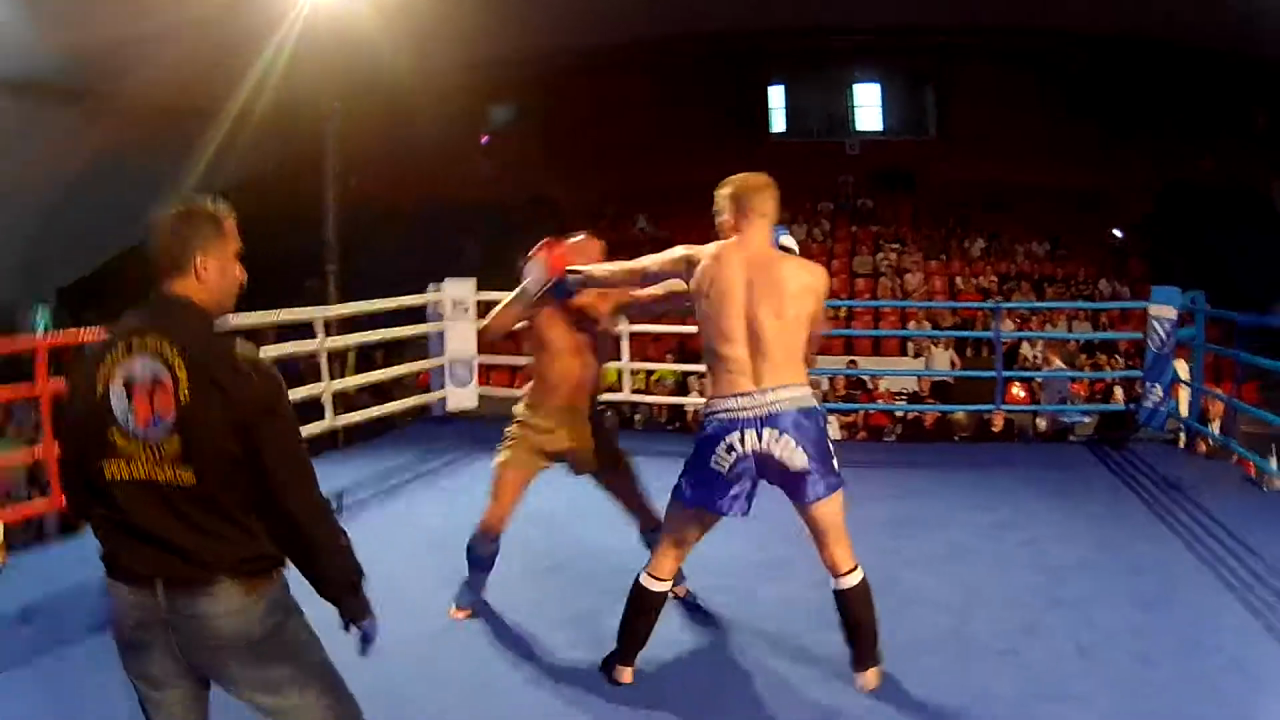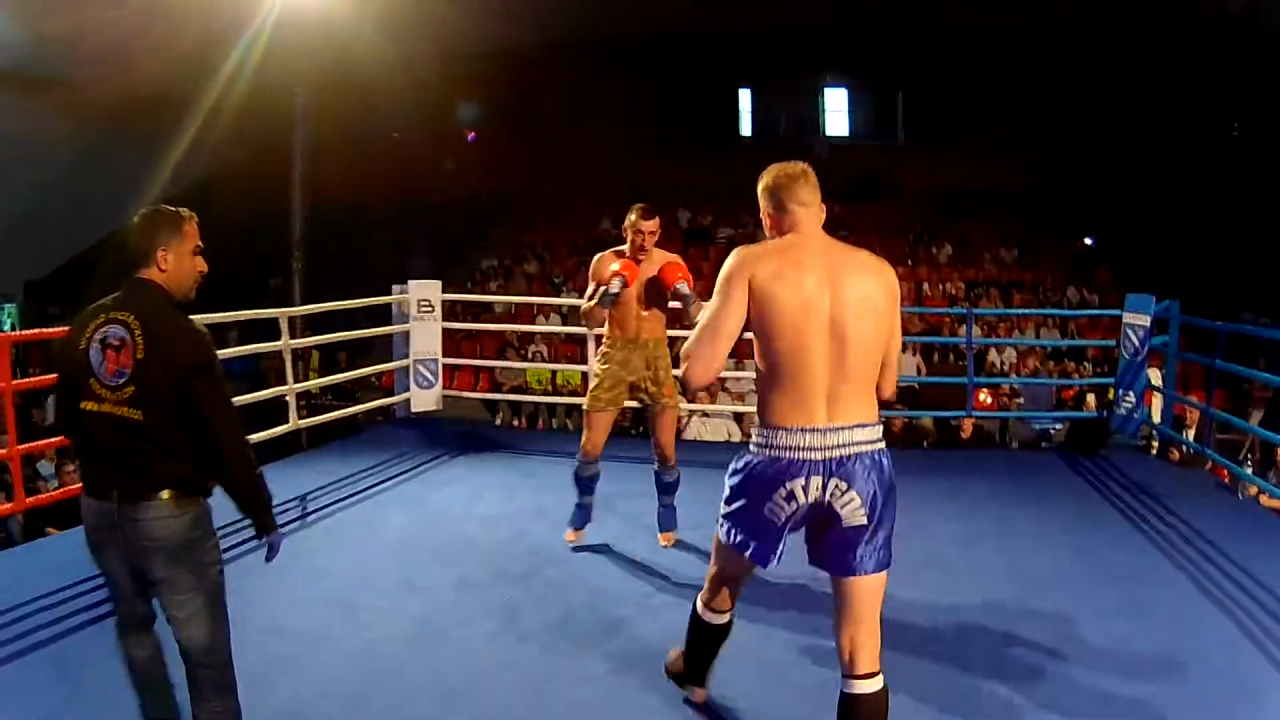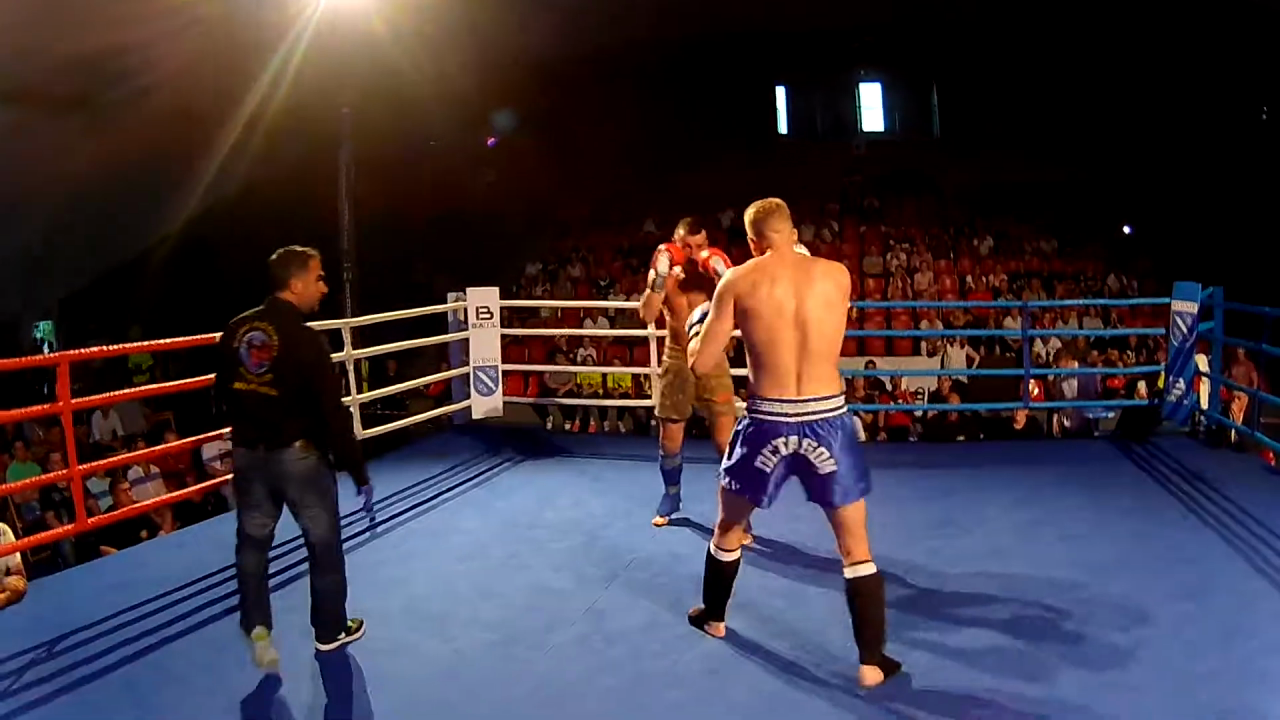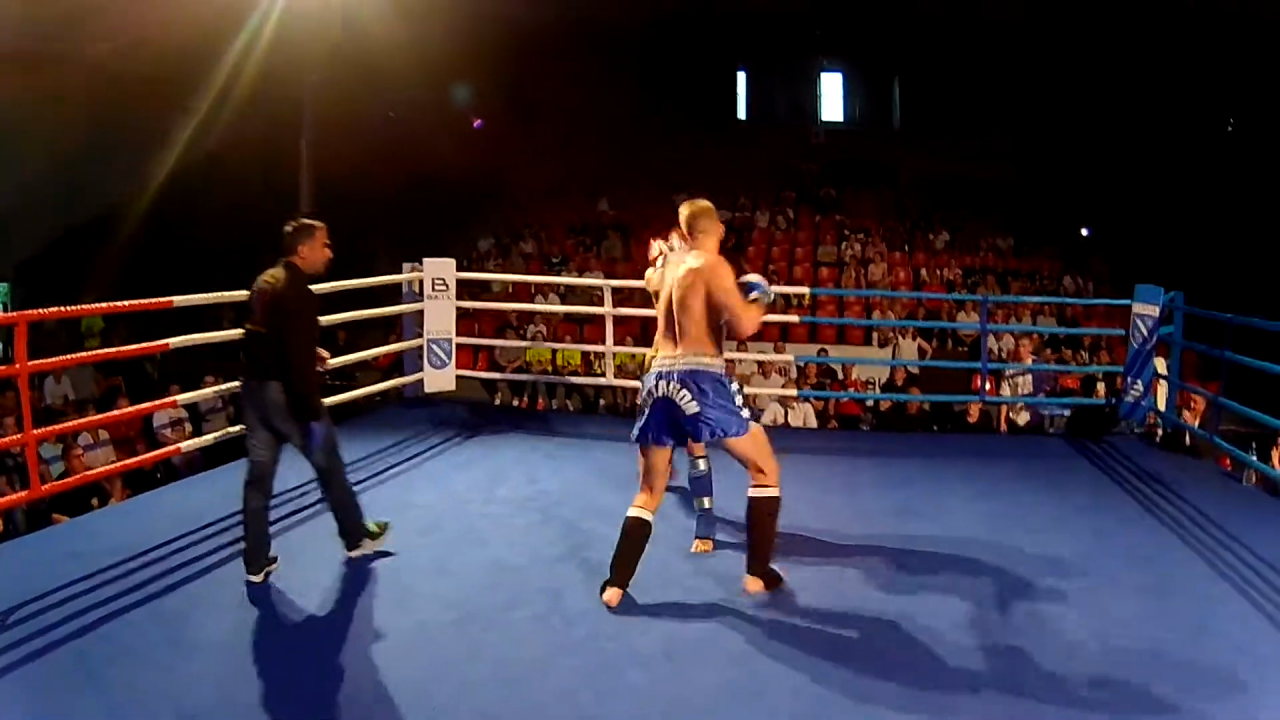
dt=1s
person 1, frame 1
left shoulder: (700, 259)
right shoulder: (810, 274)
left elbow: (625, 273)
left wrist: (577, 274)
left hip: (728, 425)
right hip: (794, 416)
left knee: (670, 548)
right knee: (837, 551)
left ankle: (624, 660)
right ankle: (867, 664)
person 1, frame 2
left shoulder: (750, 264)
right shoulder: (881, 274)
left elbow: (696, 372)
right elbow: (885, 387)
left wrist: (712, 318)
left hip: (780, 459)
right hip: (861, 459)
left knee: (724, 580)
right knee: (861, 644)
person 1, frame 3
left shoulder: (738, 280)
right shoulder: (837, 275)
left elbow: (702, 363)
left wrist: (698, 327)
left hip: (767, 423)
right hip: (827, 420)
left knee: (729, 526)
right knee: (855, 548)
left ankle: (713, 616)
right ankle: (872, 660)
person 1, frame 4
left shoulder: (674, 258)
right shoulder: (715, 266)
left elbow: (657, 283)
right elbow: (745, 328)
right wrist: (757, 300)
left hip: (660, 380)
right hip: (701, 380)
left knee: (649, 494)
right knee: (764, 469)
left ankle: (615, 585)
right ankle: (757, 573)
person 2, frame 1
left shoulder: (95, 363)
right shoulder: (237, 370)
left elbow: (79, 490)
right elbow: (296, 503)
right wrist: (352, 597)
left hip: (135, 603)
right hip: (233, 601)
person 2, frame 2
left shoulder: (86, 325)
right shoulder: (182, 336)
left elbow: (69, 420)
right elbow: (225, 442)
right wrist: (264, 517)
left hip: (100, 511)
right hip: (169, 514)
left knee: (133, 624)
right knee: (205, 655)
person 2, frame 3
left shoulder: (237, 330)
right shoulder: (306, 342)
left elbow: (225, 393)
right elbow: (333, 416)
right wrist: (360, 475)
left hip: (248, 455)
right hip: (300, 457)
left knee: (252, 544)
right knee: (323, 546)
left ankle: (258, 627)
right ankle: (330, 630)
person 2, frame 4
left shoulder: (265, 282)
right shoulder: (297, 294)
right elbow: (298, 362)
left wrist: (311, 351)
right wrist: (314, 416)
left hip: (253, 389)
right hip: (285, 393)
left knee: (259, 475)
right knee: (329, 468)
left ankle: (256, 562)
right ankle: (356, 538)
person 3, frame 1
left shoulder: (605, 297)
right shoulder: (539, 297)
left elbow: (653, 295)
right elbow: (489, 334)
right wrist: (532, 286)
left hip: (585, 418)
right hip: (537, 419)
left knee: (639, 506)
right knee: (494, 519)
right ankle: (473, 586)
person 3, frame 2
left shoulder: (671, 263)
right shoulder: (604, 262)
left elbow: (693, 318)
right elbow: (589, 321)
left wrist: (688, 296)
right wrist: (606, 294)
left hip: (656, 356)
right hip: (615, 356)
left knee: (665, 450)
right knee: (590, 446)
left ankle: (667, 511)
right ankle: (583, 509)
person 3, frame 3
left shoulder: (715, 268)
right shoulder: (661, 271)
right elbow: (646, 316)
right wrist: (659, 277)
left hip: (712, 360)
right hip: (676, 361)
left knee: (725, 443)
right knee: (669, 440)
right ankle: (671, 496)
person 3, frame 4
right shoulder: (656, 272)
right elbow: (657, 286)
right wrist: (664, 259)
left knee: (693, 443)
left ankle: (705, 523)
right ankle: (665, 466)
